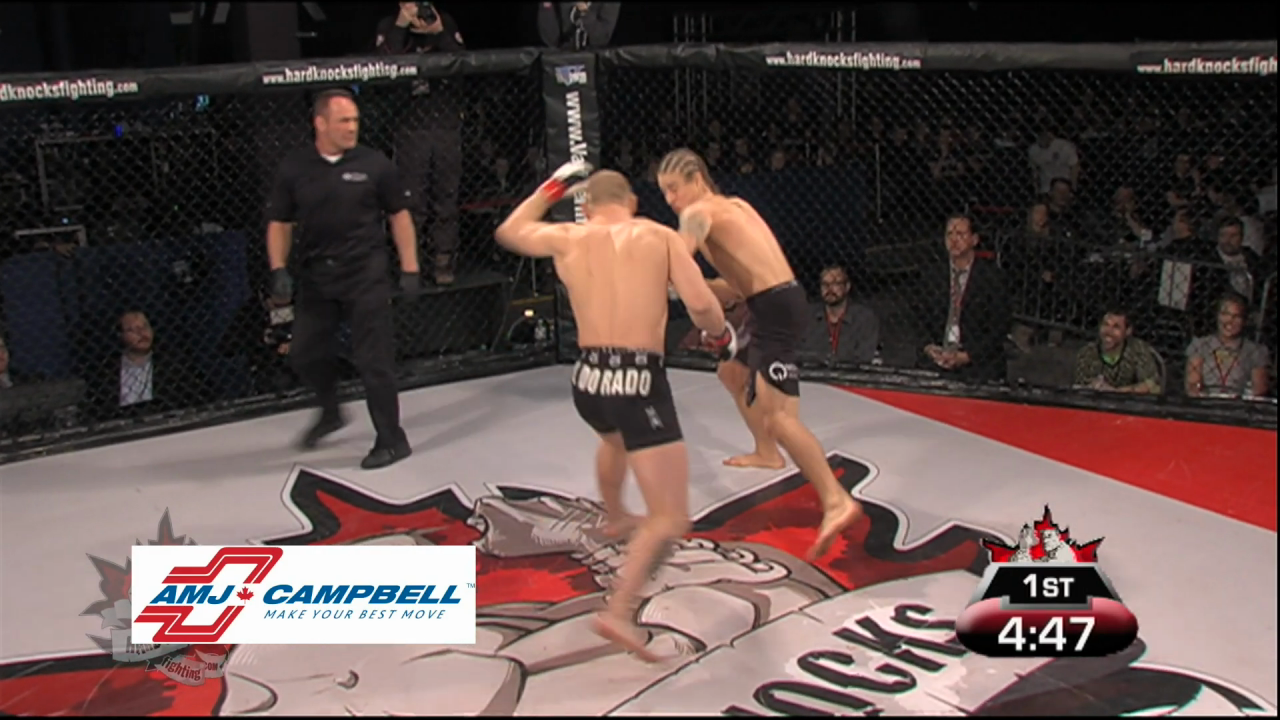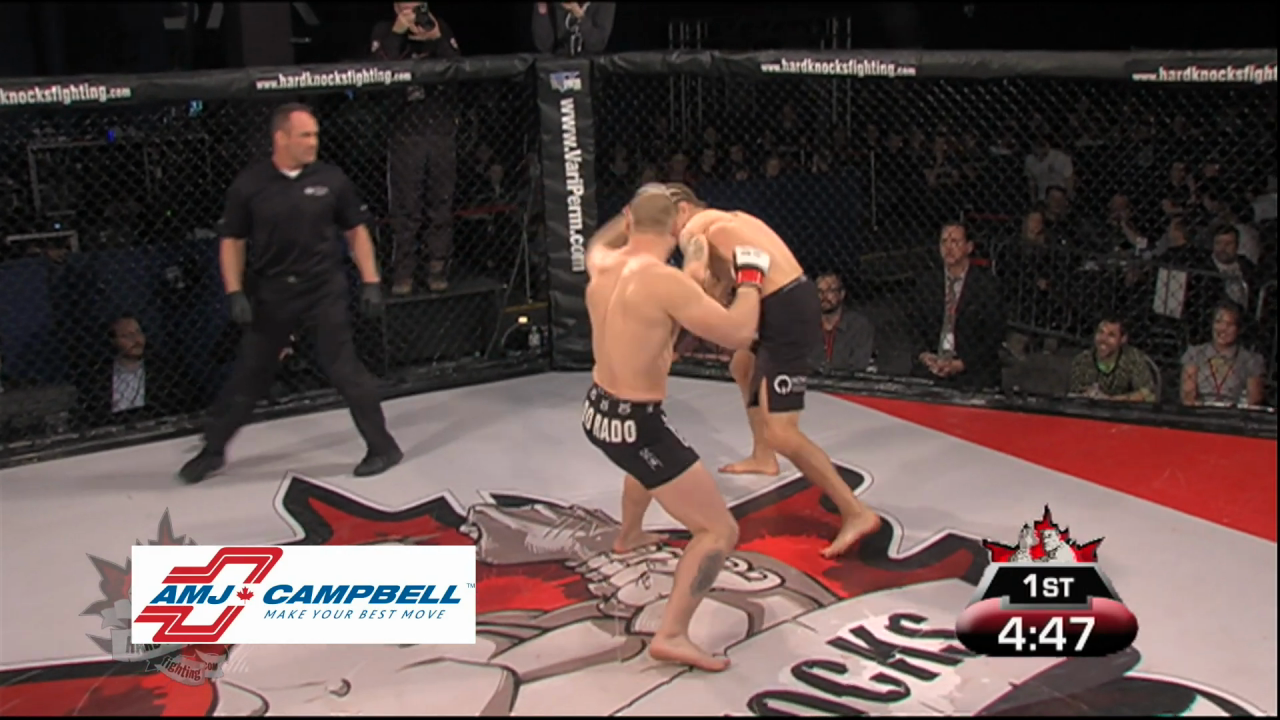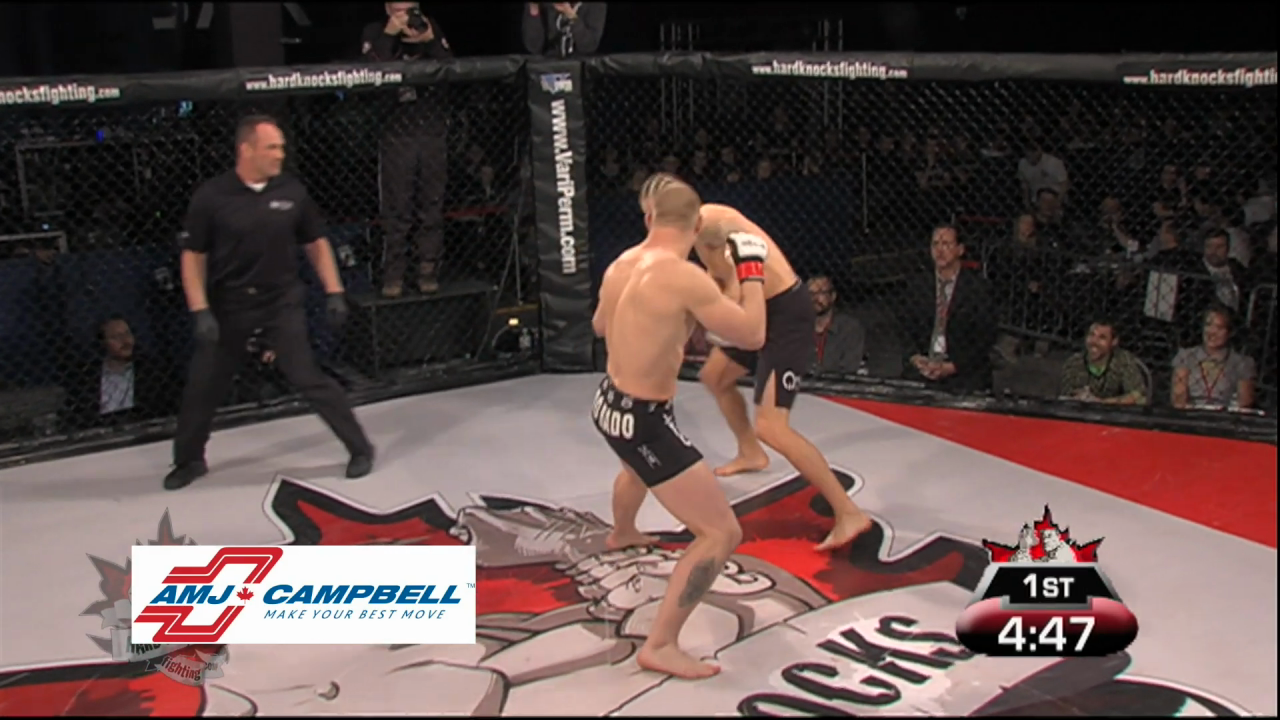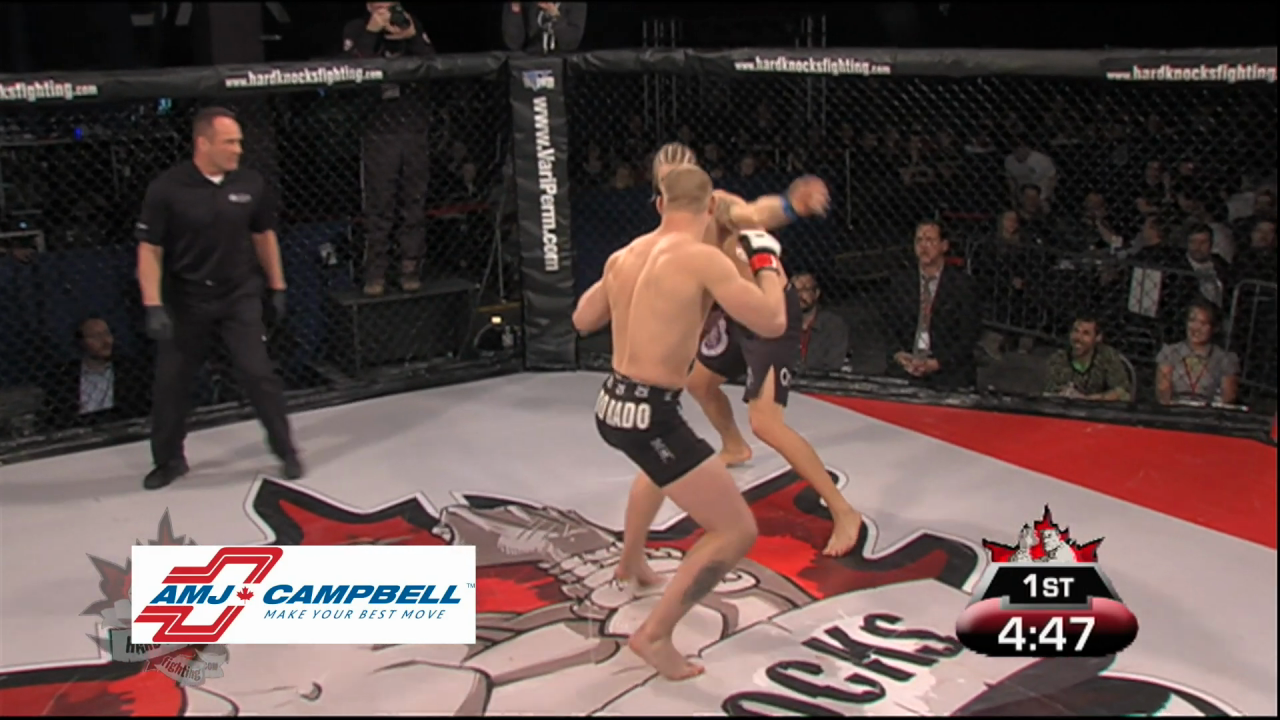
dt=0.4s
person 1, frame 1
left shoulder: (567, 239)
right shoulder: (659, 236)
left elbow: (509, 231)
right elbow: (702, 305)
left wrist: (553, 187)
right wrist: (722, 335)
left hip: (586, 380)
right hip: (639, 382)
left knee: (615, 436)
right knee: (672, 519)
left ankle: (615, 519)
right ankle: (618, 614)
person 1, frame 2
left shoulder: (603, 265)
right shoulder: (665, 281)
right elbow: (738, 334)
left wrist: (632, 211)
right wrist: (751, 276)
left hip: (598, 413)
right hip: (636, 426)
left knee: (646, 460)
right knee: (719, 531)
left ankle: (629, 534)
right ankle: (672, 635)
person 1, frame 3
left shoulder: (619, 266)
right shoulder: (684, 278)
right elbow: (752, 336)
right wrist: (751, 269)
left hip: (610, 405)
right hip: (643, 422)
left knee: (637, 468)
right knee: (722, 534)
left ankle: (622, 533)
right ankle: (660, 646)
person 1, frame 4
left shoulder: (624, 256)
right shoulder: (702, 258)
left elbow: (582, 320)
right elbow: (772, 323)
right wrist: (767, 260)
left hip: (611, 406)
right hip: (652, 416)
left knee: (655, 468)
right knee: (736, 532)
left ankle: (631, 561)
right ankle: (654, 636)
person 2, frame 1
left shoulder: (700, 212)
right shoulder: (732, 206)
left hip: (775, 312)
right hip: (778, 305)
left knee: (778, 417)
right knee: (735, 377)
left ankle: (837, 504)
right ankle: (766, 453)
person 2, frame 2
left shoulder: (694, 230)
right shoulder: (731, 219)
left elbow: (696, 283)
left hip: (786, 312)
right hip: (794, 300)
left knee: (779, 433)
right knee: (743, 368)
left ankle: (856, 514)
right ankle: (763, 458)
person 2, frame 3
left shoulder: (707, 221)
right shoulder: (702, 226)
right elbow: (716, 280)
left wrist: (731, 303)
left hip: (786, 313)
left knee: (770, 428)
right knee: (713, 377)
left ankle: (848, 514)
right ankle: (751, 455)
person 2, frame 4
left shoulder: (718, 203)
left elbow: (756, 215)
left wrist: (791, 204)
right hip: (736, 313)
left knee: (765, 424)
right knee: (699, 384)
left ankle: (844, 514)
right ankle: (734, 448)
person 3, frame 1
left shoulder: (375, 164)
right shoulder: (293, 168)
left elbow: (400, 217)
right elbow: (279, 223)
left wrist: (410, 269)
right wrist: (279, 270)
left hip: (367, 273)
right hip: (317, 275)
left knee: (373, 359)
right knee: (305, 353)
left ankle: (392, 441)
right ankle: (330, 413)
person 3, frame 2
left shoulder: (332, 180)
right shoulder: (249, 184)
left elbow: (357, 231)
right elbow: (233, 241)
left wrist: (371, 281)
right wrist: (236, 292)
left hip: (324, 290)
right hip: (271, 294)
left knee: (345, 370)
right knee: (248, 375)
left ankle: (383, 447)
right ankle: (212, 451)
person 3, frame 3
left shoulder: (294, 192)
right shoulder: (210, 196)
left elbow: (316, 243)
right elbow: (193, 257)
left wrist: (334, 292)
right wrist: (200, 311)
left hip: (282, 301)
right hip: (228, 305)
left knee: (306, 377)
right knee: (202, 384)
left ankle: (360, 448)
right ankle: (189, 460)
person 3, frame 4
left shoulder: (252, 184)
right shoulder: (167, 188)
left elbow: (265, 236)
right elbow: (150, 249)
left wrist: (277, 287)
right wrist: (153, 305)
left hip: (240, 294)
right hip: (186, 299)
left knee: (257, 373)
right knee: (172, 381)
left ankle: (285, 450)
right ankle: (169, 459)
person 4, frame 1
right shoulder: (388, 26)
left wrist: (439, 33)
right wrist: (400, 26)
left hip: (447, 122)
right hip: (410, 126)
left knee: (446, 199)
right knee: (412, 201)
left ankle: (445, 262)
person 4, frame 2
left shoulder: (440, 27)
right shoulder: (384, 31)
left wrist: (437, 40)
right wrist: (396, 33)
left hip: (442, 128)
right hip: (405, 131)
left knee: (441, 204)
right knee: (406, 207)
left ankle: (438, 269)
right ankle: (403, 272)
person 4, frame 3
left shoulder: (431, 27)
right shoulder: (374, 33)
left wrist: (430, 41)
right wrist: (389, 35)
left hip: (432, 130)
right hip: (396, 133)
left knee: (432, 206)
right knee: (397, 208)
left ankle: (428, 270)
right ankle: (393, 274)
person 4, frame 4
left shoulder: (412, 24)
right shoulder: (356, 29)
left wrist: (412, 37)
right wrist: (371, 31)
left hip: (414, 126)
right hip: (378, 130)
left knee: (414, 203)
right knee: (379, 205)
left ankle: (411, 268)
right ankle: (375, 272)
